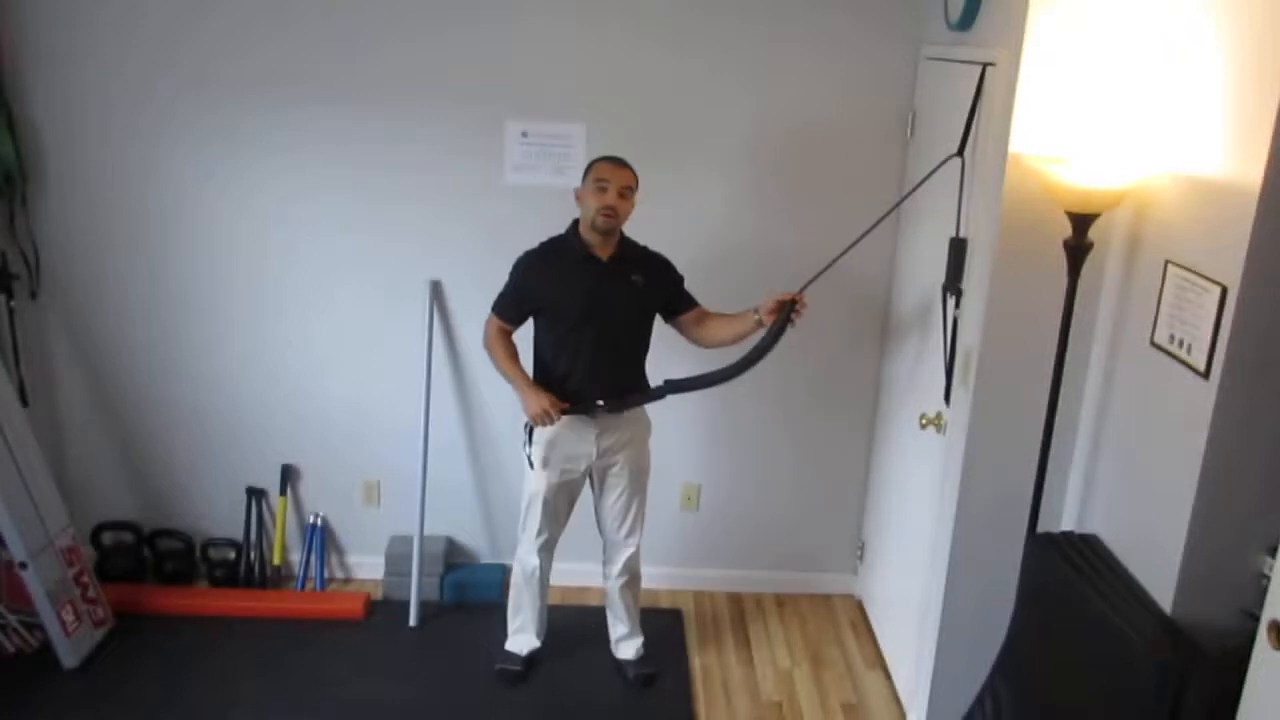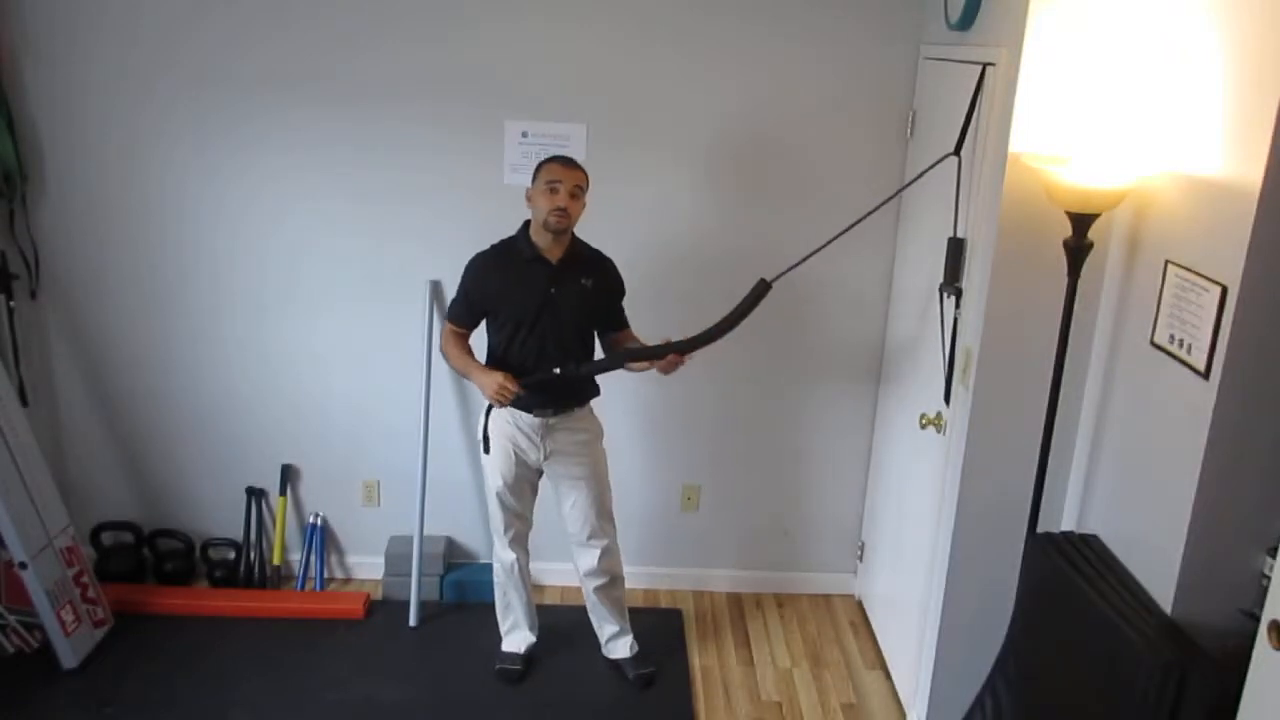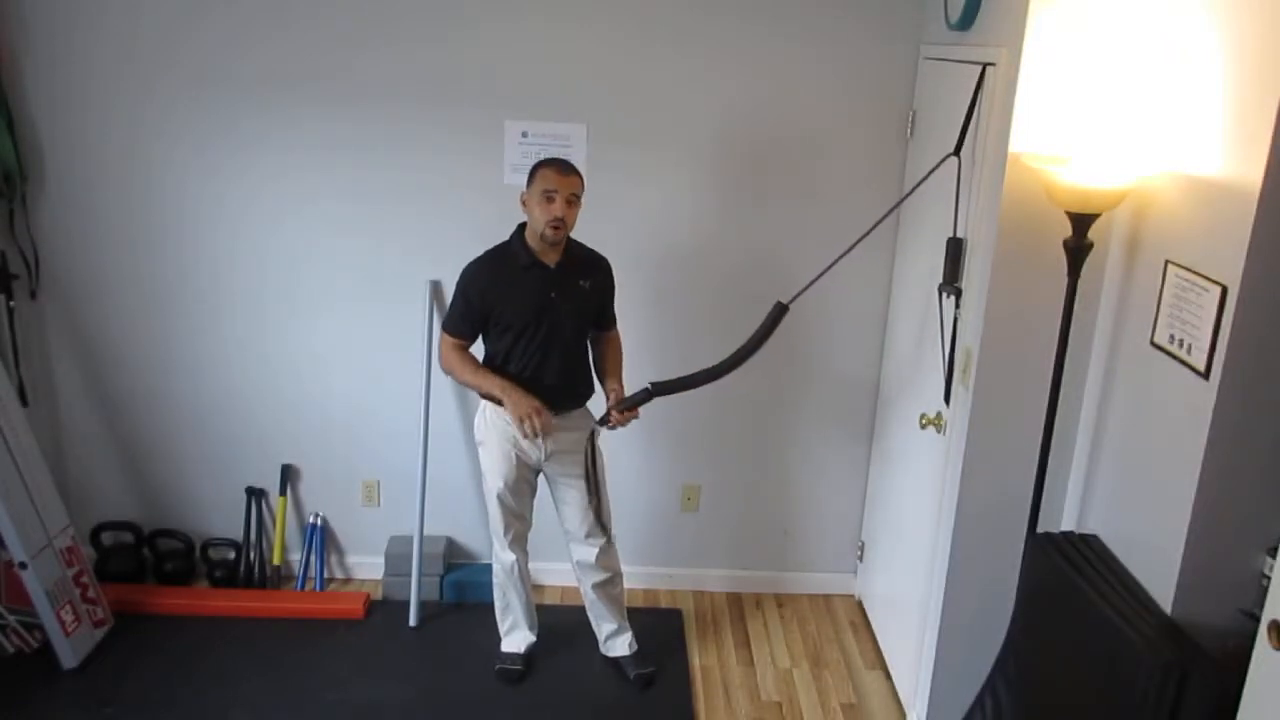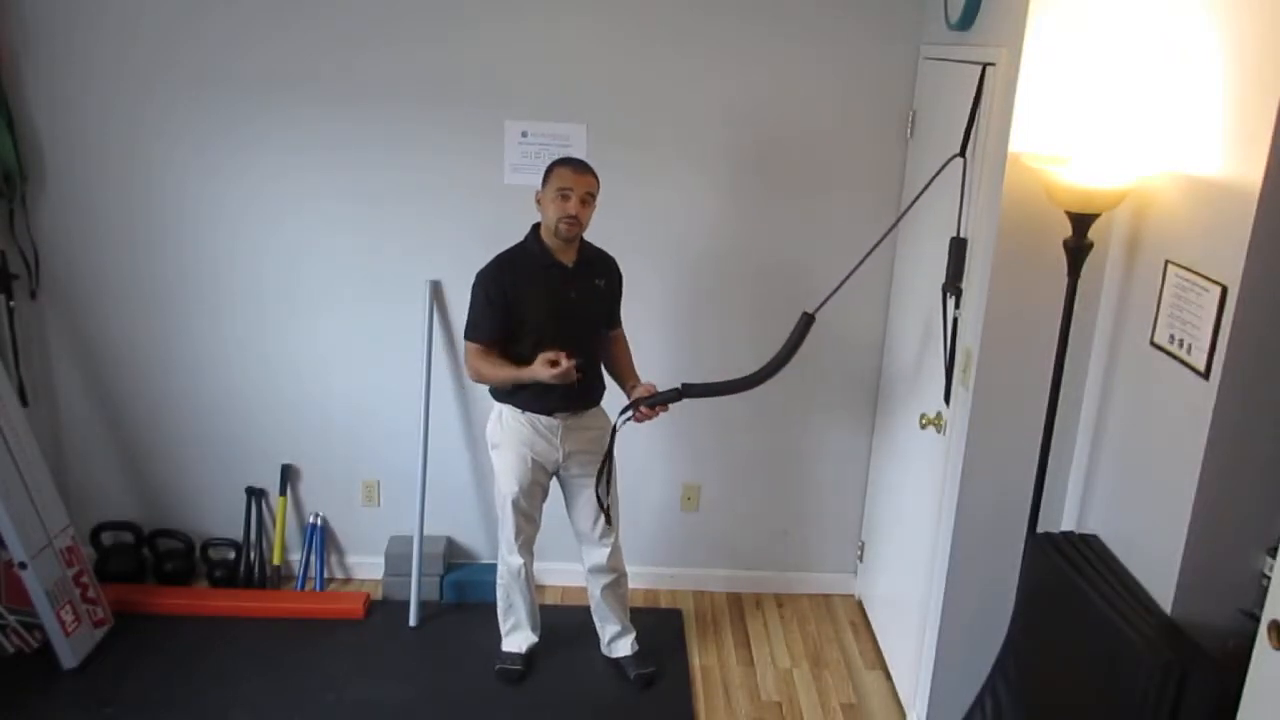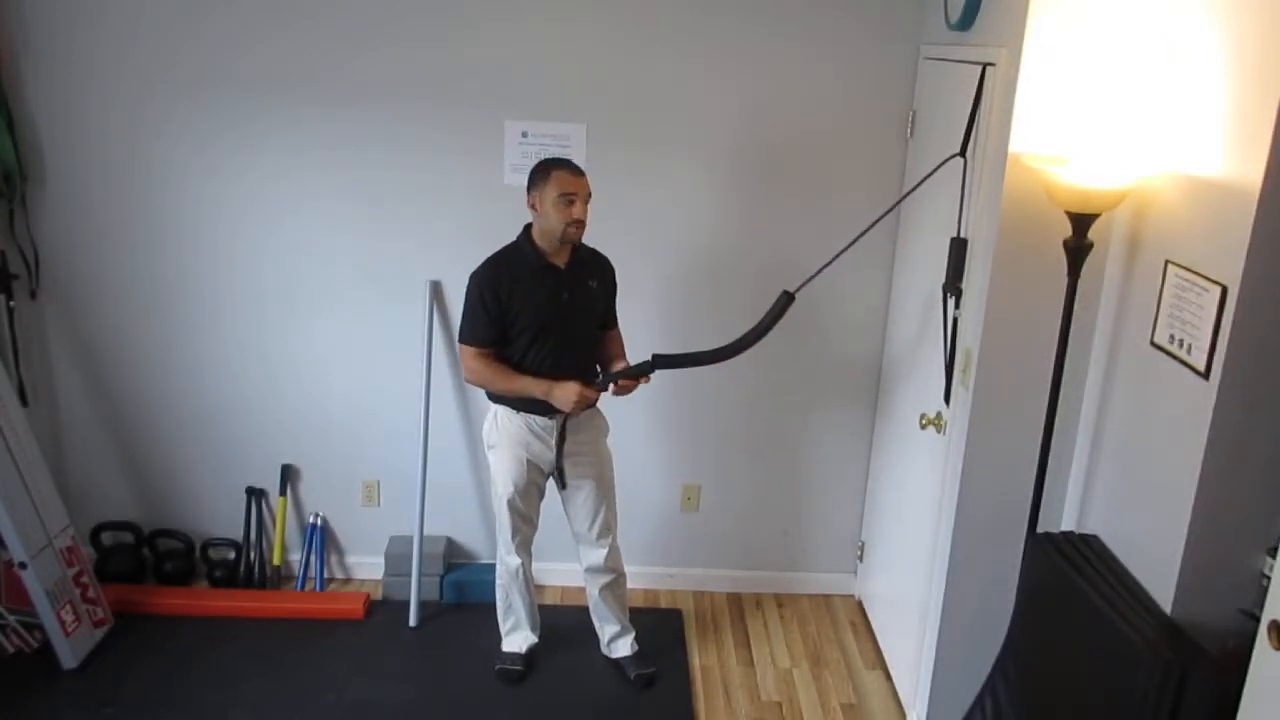
dt=0.7s
person 1, frame 1
left shoulder: (651, 268)
right shoulder: (540, 263)
left elbow: (699, 326)
right elbow: (496, 331)
left wrist: (758, 318)
right wrist: (525, 388)
left hip: (625, 427)
right hip: (559, 426)
left knee: (624, 545)
right knee: (537, 540)
left ankle: (627, 645)
right ankle: (521, 640)
person 1, frame 2
left shoulder: (600, 270)
right shoulder: (490, 265)
left elbow: (618, 341)
right elbow: (451, 336)
left wrist: (651, 359)
right wrist: (481, 373)
left hip: (575, 424)
right hip: (509, 421)
left knee: (596, 542)
right knee: (509, 542)
left ankle: (619, 644)
right ankle: (516, 639)
person 1, frame 3
left shoulder: (595, 269)
right shoulder: (485, 272)
left elbow: (605, 337)
right elbow: (451, 352)
left wrist: (614, 390)
right wrist: (509, 394)
left hip: (574, 423)
right hip: (506, 424)
left knee: (594, 540)
right knee: (509, 544)
left ankle: (618, 642)
right ankle: (516, 639)
person 1, frame 4
left shoulder: (605, 268)
right shoulder: (501, 273)
right elbow: (476, 361)
left wrist: (632, 385)
right wrist: (531, 371)
left hip: (587, 423)
right hip: (521, 425)
left knee: (602, 542)
right knee: (515, 545)
left ankle: (619, 642)
right ankle: (517, 640)
person 1, frame 5
left shoulder: (598, 268)
right shoulder: (495, 275)
right elbow: (473, 365)
left wrist: (619, 368)
right wrist: (549, 389)
left hip: (584, 424)
right hip: (517, 426)
left knee: (600, 544)
right knee: (515, 546)
left ankle: (619, 642)
right ankle: (518, 640)
